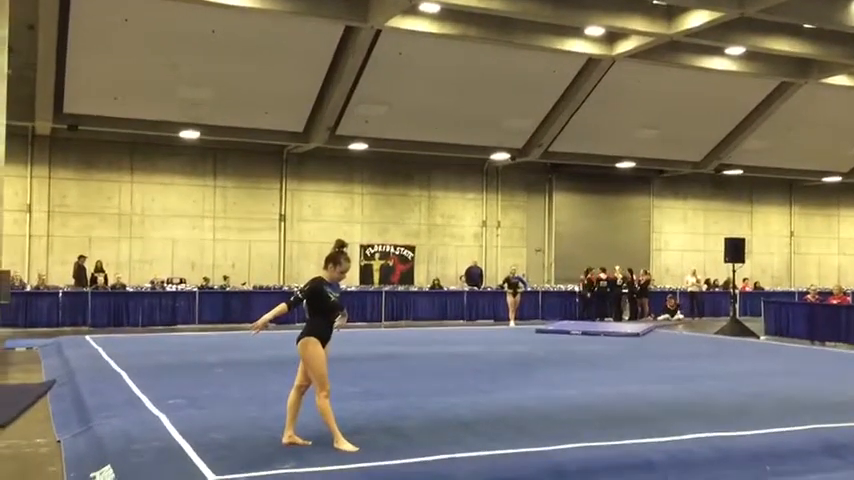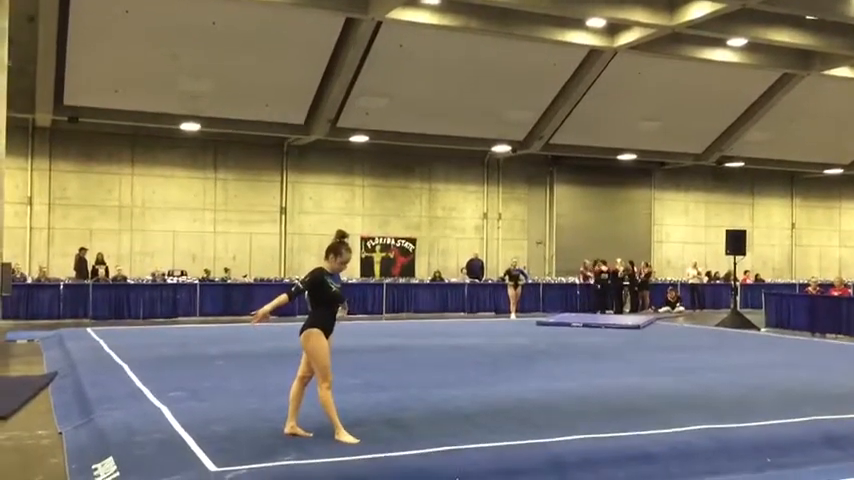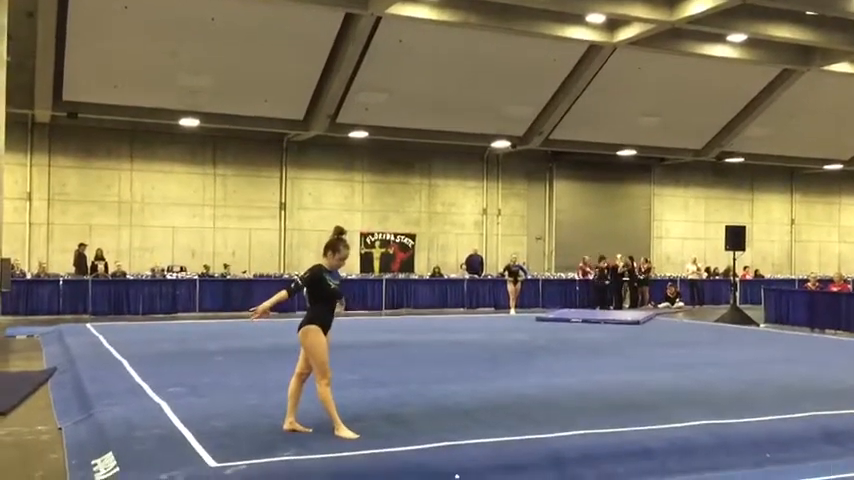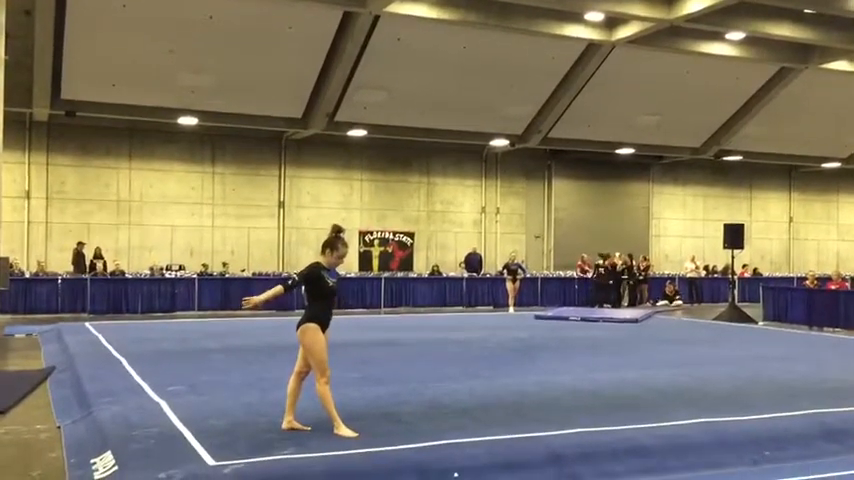
dt=0.2s
person 1, frame 1
left shoulder: (334, 287)
right shoulder: (316, 285)
right elbow: (291, 303)
left wrist: (342, 316)
right wrist: (267, 317)
left hip: (320, 341)
right hip: (311, 340)
left knee: (300, 386)
right knee: (323, 390)
left ankle: (289, 434)
right ankle: (338, 439)
person 1, frame 2
left shoulder: (335, 278)
right shoulder: (317, 275)
right elbow: (293, 293)
left wrist: (342, 306)
right wrist: (268, 307)
left hip: (323, 332)
right hip: (314, 331)
left knee: (303, 377)
right knee: (325, 382)
left ankle: (291, 425)
right ankle: (339, 430)
person 1, frame 3
left shoulder: (333, 275)
right shoulder: (316, 272)
right elbow: (292, 289)
left wrist: (339, 301)
right wrist: (267, 304)
left hip: (321, 329)
right hip: (312, 328)
left knee: (301, 374)
right knee: (324, 378)
left ankle: (290, 421)
right ankle: (339, 426)
person 1, frame 4
left shoulder: (331, 273)
right shoulder: (314, 270)
right elbow: (289, 285)
right wrist: (262, 298)
left hip: (319, 327)
right hip: (310, 326)
left knee: (300, 372)
right knee: (323, 377)
left ankle: (288, 419)
right ankle: (338, 425)
